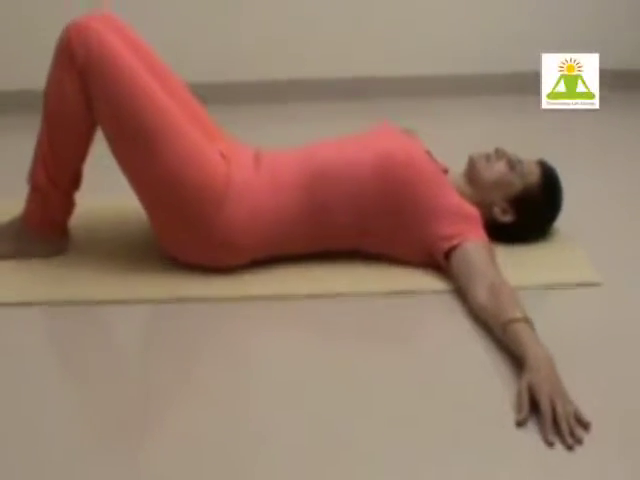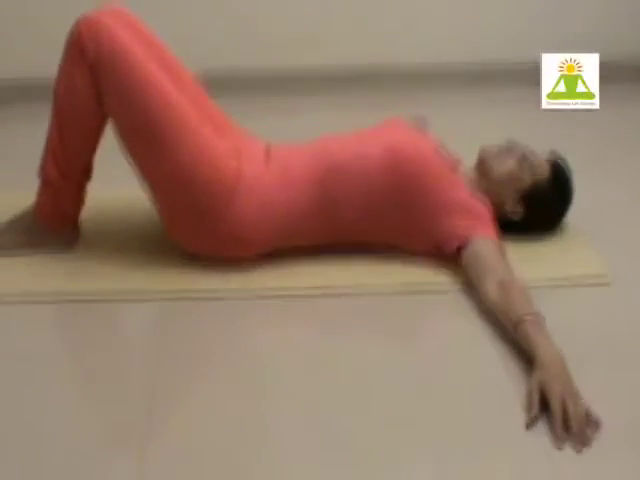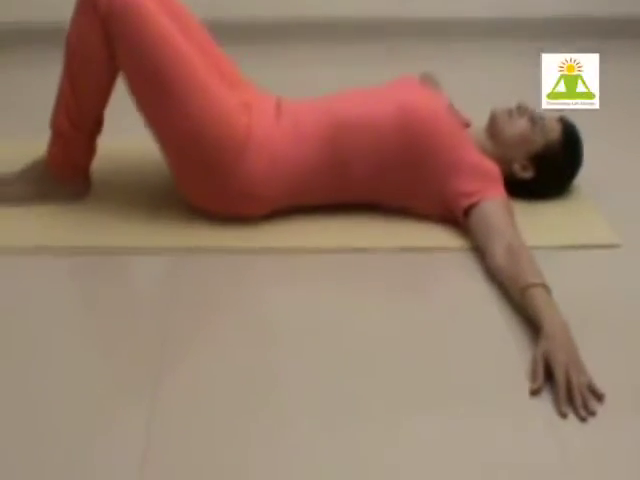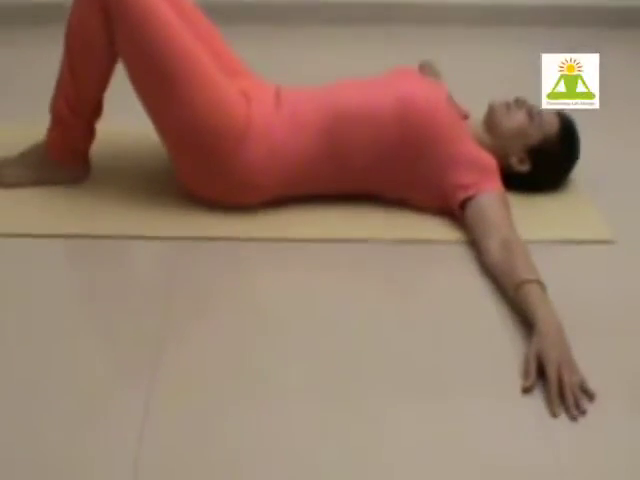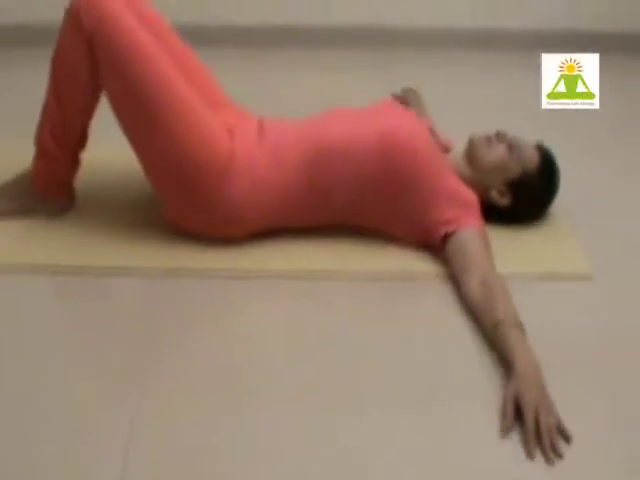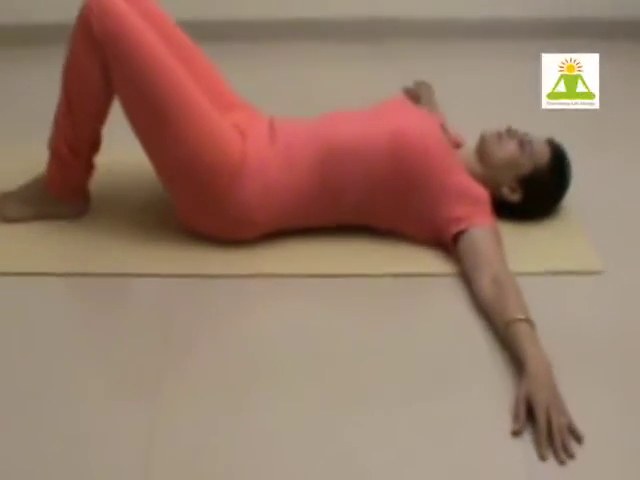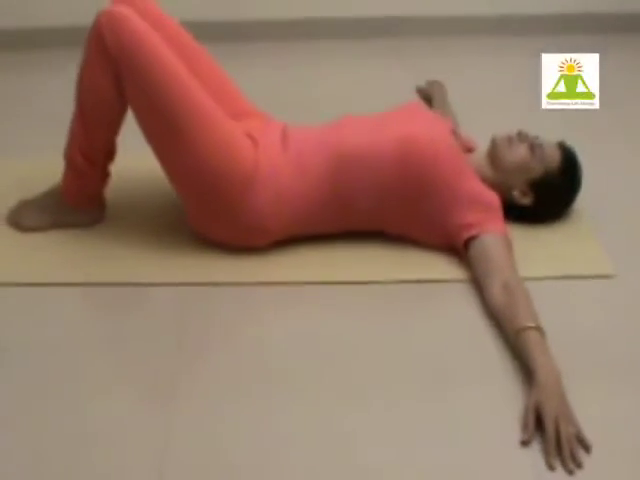
dt=0.1s
person 1, frame 1
left shoulder: (458, 222)
right shoulder: (442, 185)
left elbow: (486, 288)
left wrist: (536, 357)
left hip: (218, 213)
right hip: (238, 168)
left knee: (86, 39)
right knee: (99, 26)
person 1, frame 2
left shoulder: (468, 214)
right shoulder: (450, 175)
left elbow: (495, 281)
left wrist: (546, 354)
left hip: (225, 206)
right hip: (246, 166)
left ankle: (52, 220)
right ankle: (56, 213)
person 1, frame 3
left shoulder: (479, 179)
right shoulder: (457, 132)
left elbow: (504, 249)
left wrist: (552, 325)
left hip: (237, 166)
right hip: (257, 115)
left ankle: (65, 169)
right ankle: (67, 160)
person 1, frame 4
left shoulder: (472, 171)
right shoulder: (454, 123)
left elbow: (500, 243)
left wrist: (546, 322)
right wrist: (431, 76)
left hip: (236, 151)
right hip: (257, 105)
left ankle: (63, 154)
right ankle: (67, 144)
person 1, frame 5
left shoulder: (454, 205)
right shoulder: (437, 152)
left elbow: (480, 280)
left wrist: (524, 364)
right wrist: (414, 102)
left hip: (219, 184)
right hip: (241, 135)
left ankle: (48, 184)
right ankle: (51, 177)
person 1, frame 6
left shoulder: (466, 202)
right shoulder: (446, 147)
left elbow: (492, 278)
left wrist: (535, 363)
right wrist: (426, 96)
left hip: (232, 184)
right hip: (252, 137)
left ankle: (63, 189)
right ankle: (67, 180)
person 1, frame 7
left shoulder: (477, 207)
right shoulder: (457, 150)
left elbow: (502, 285)
left wrist: (545, 373)
right wrist: (439, 96)
left hip: (244, 193)
right hip: (264, 143)
left ankle: (78, 198)
right ankle: (82, 190)
